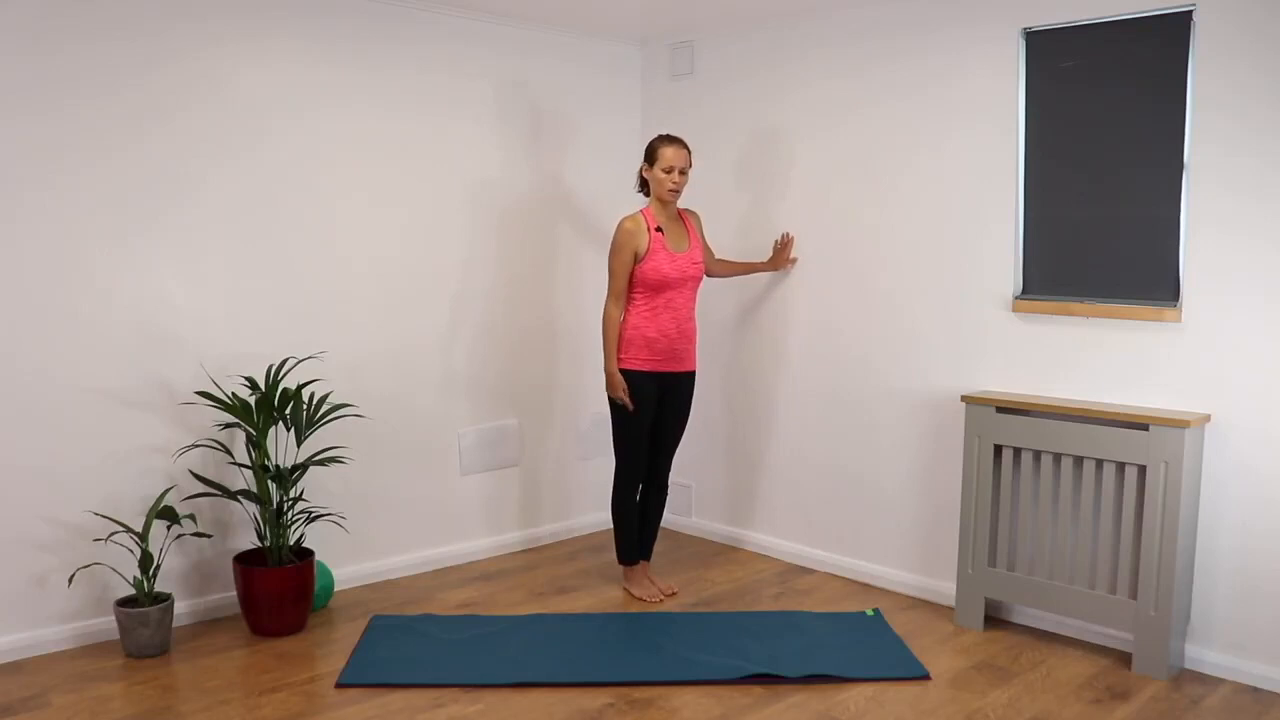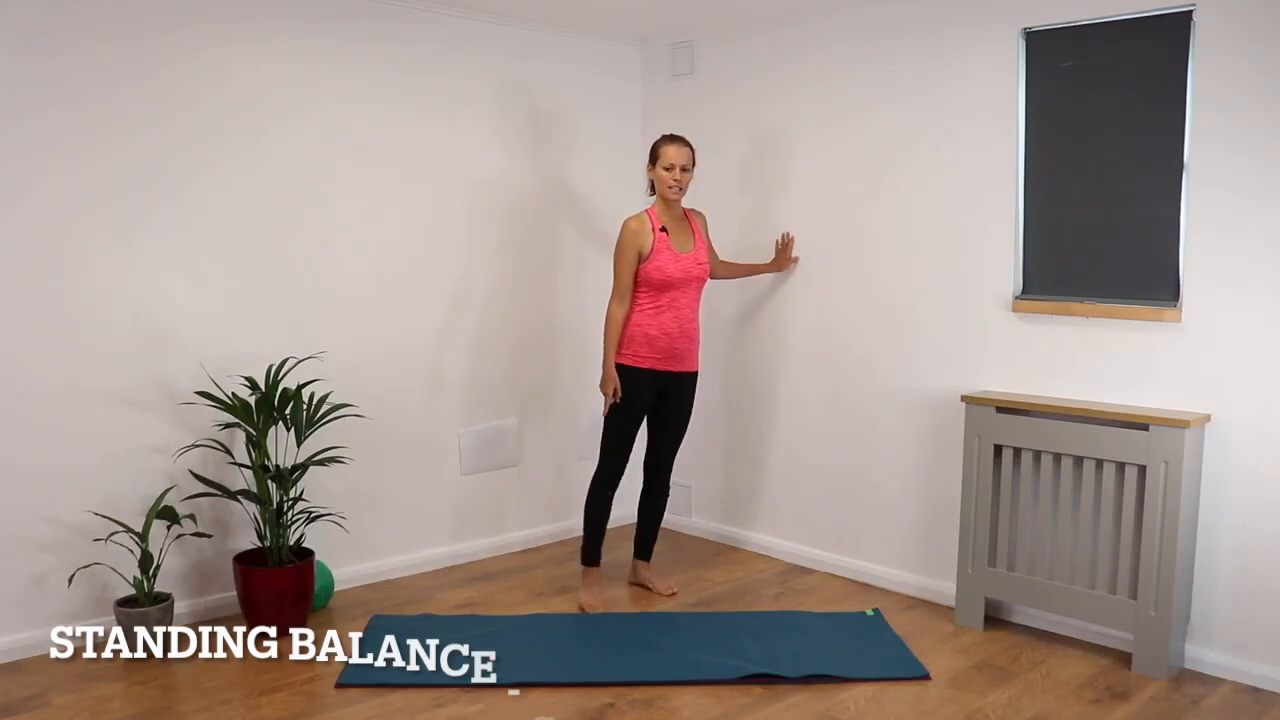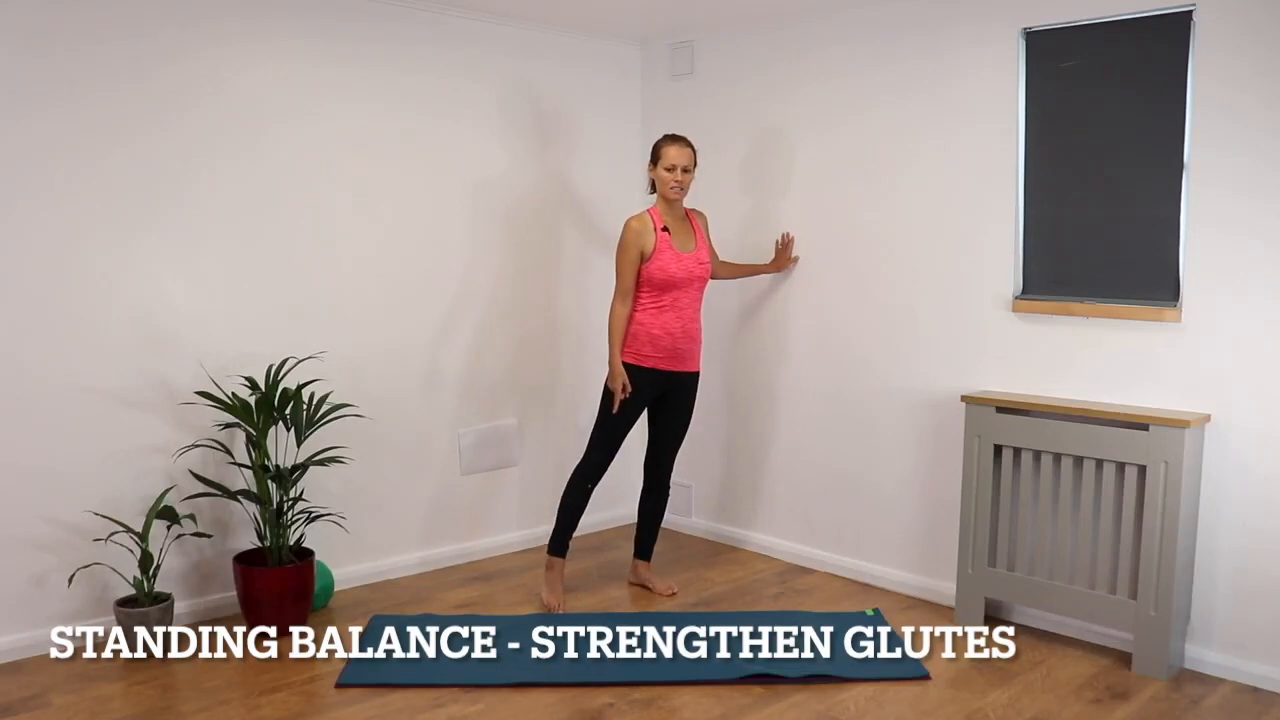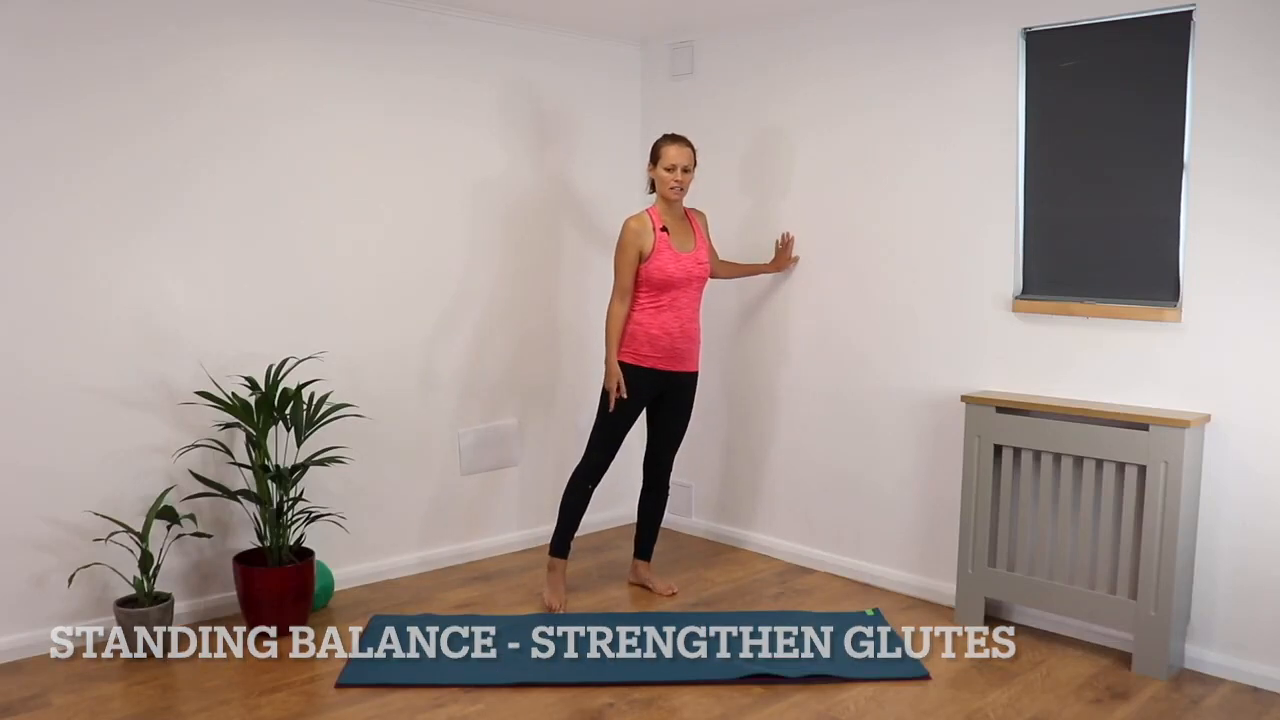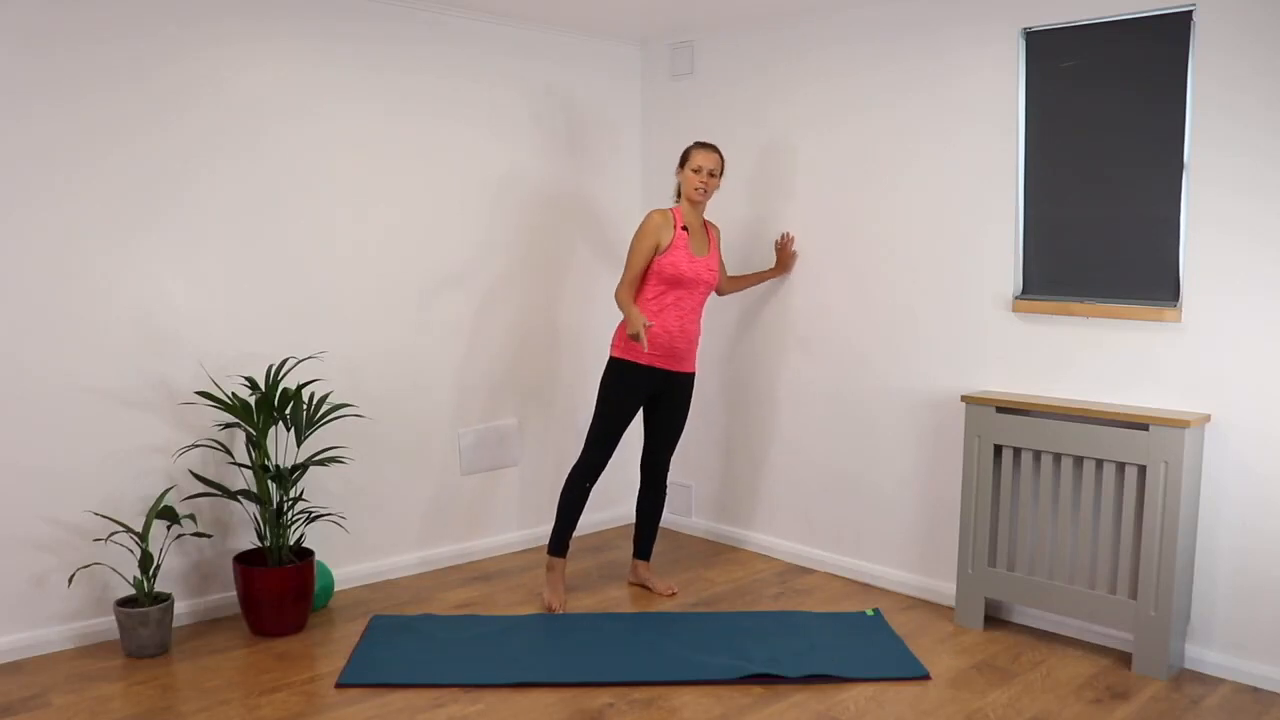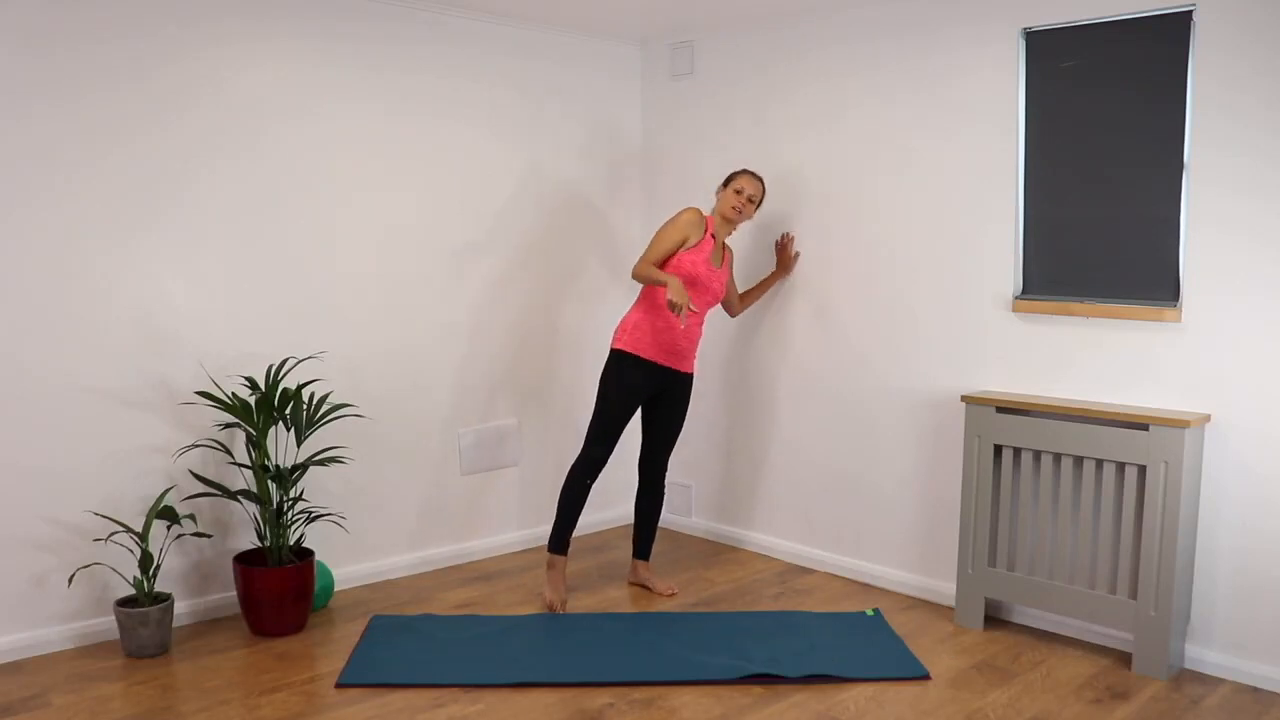
dt=0.5s
person 1, frame 1
left shoulder: (691, 222)
right shoulder: (631, 229)
left elbow: (711, 266)
right elbow: (615, 303)
left wrist: (768, 265)
right wrist: (611, 369)
left hip: (680, 368)
right hip: (637, 367)
left knee: (659, 471)
right knee: (630, 470)
left ankle: (644, 563)
right ankle: (630, 569)
person 1, frame 2
left shoulder: (698, 222)
right shoulder: (636, 228)
left elbow: (713, 268)
right elbow: (619, 301)
left wrist: (770, 266)
right wrist: (608, 365)
left hip: (681, 367)
right hip: (636, 364)
left knee: (659, 469)
right knee: (611, 468)
left ankle: (641, 565)
right ankle: (590, 573)
person 1, frame 3
left shoulder: (699, 222)
right shoulder: (638, 228)
left elbow: (713, 268)
right elbow: (622, 300)
left wrist: (770, 267)
right wrist: (615, 364)
left hip: (684, 368)
right hip: (640, 364)
left knee: (661, 470)
right knee: (596, 462)
left ankle: (641, 565)
right ankle: (554, 565)
person 1, frame 4
left shoulder: (698, 221)
right shoulder: (637, 228)
left elbow: (713, 268)
right elbow: (620, 300)
left wrist: (770, 267)
right wrist: (612, 364)
left hip: (682, 368)
right hip: (637, 364)
left knee: (659, 469)
right knee: (596, 462)
left ankle: (641, 565)
right ankle: (556, 566)
person 1, frame 5
left shoulder: (712, 233)
right shoulder: (658, 222)
left elbow: (720, 285)
right elbow: (624, 288)
left wrist: (774, 271)
right wrist: (633, 314)
left hip: (680, 369)
right hip: (634, 361)
left knee: (657, 468)
right knee: (593, 459)
left ankle: (640, 565)
right ankle: (555, 566)
person 1, frame 6
left shoulder: (726, 255)
right shoulder: (691, 221)
left elbow: (735, 307)
right elbow: (640, 268)
left wrist: (778, 275)
right wrist: (672, 281)
left hip: (678, 370)
right hip: (635, 355)
left knee: (655, 468)
right knee: (594, 456)
left ankle: (640, 566)
right ankle: (555, 564)
